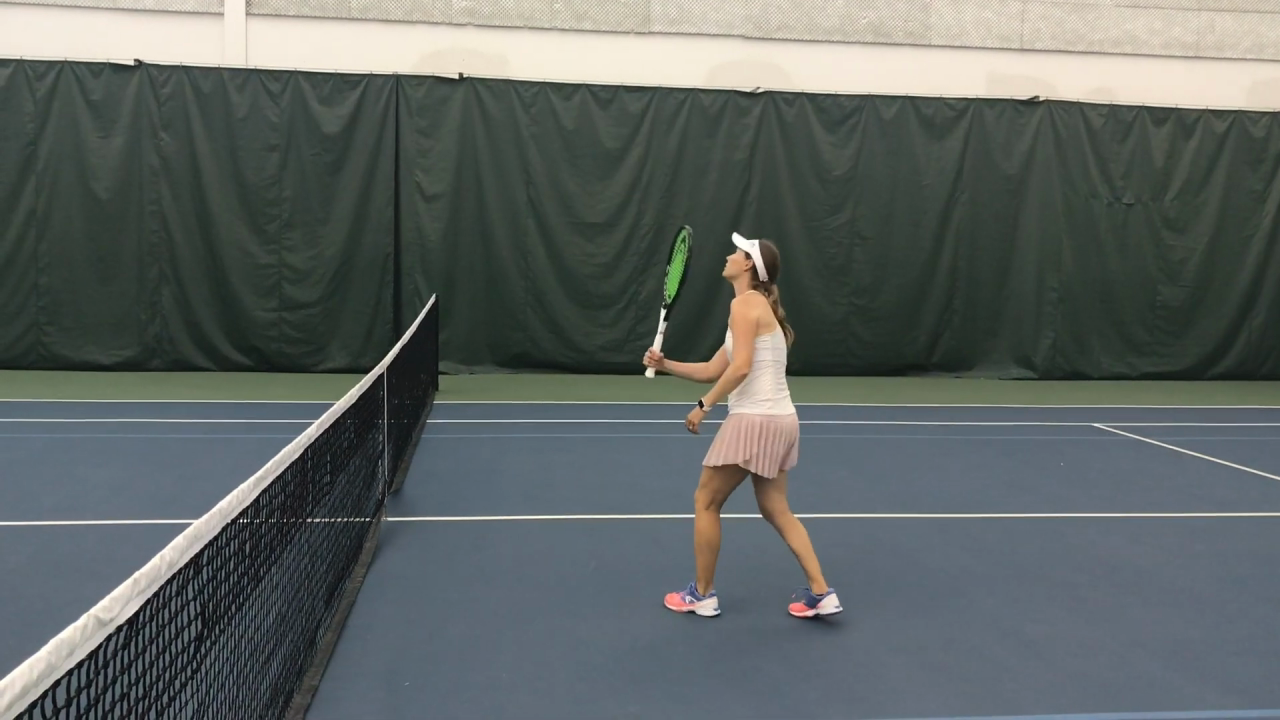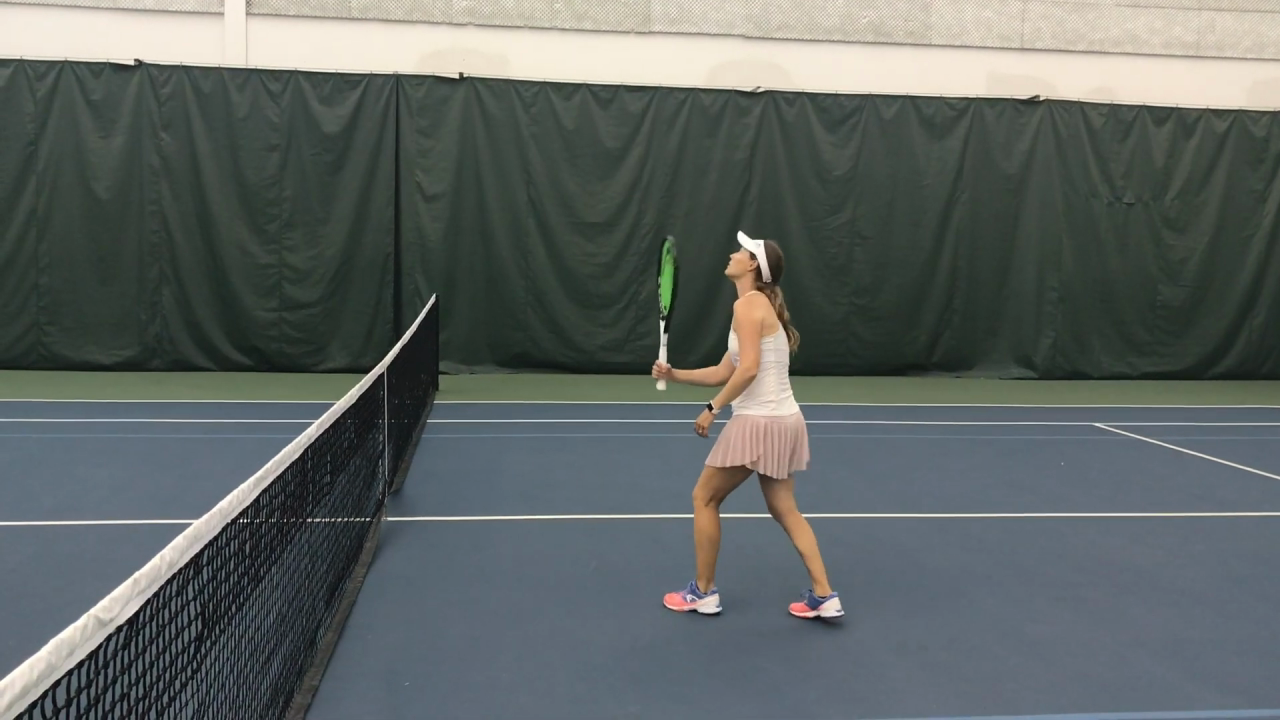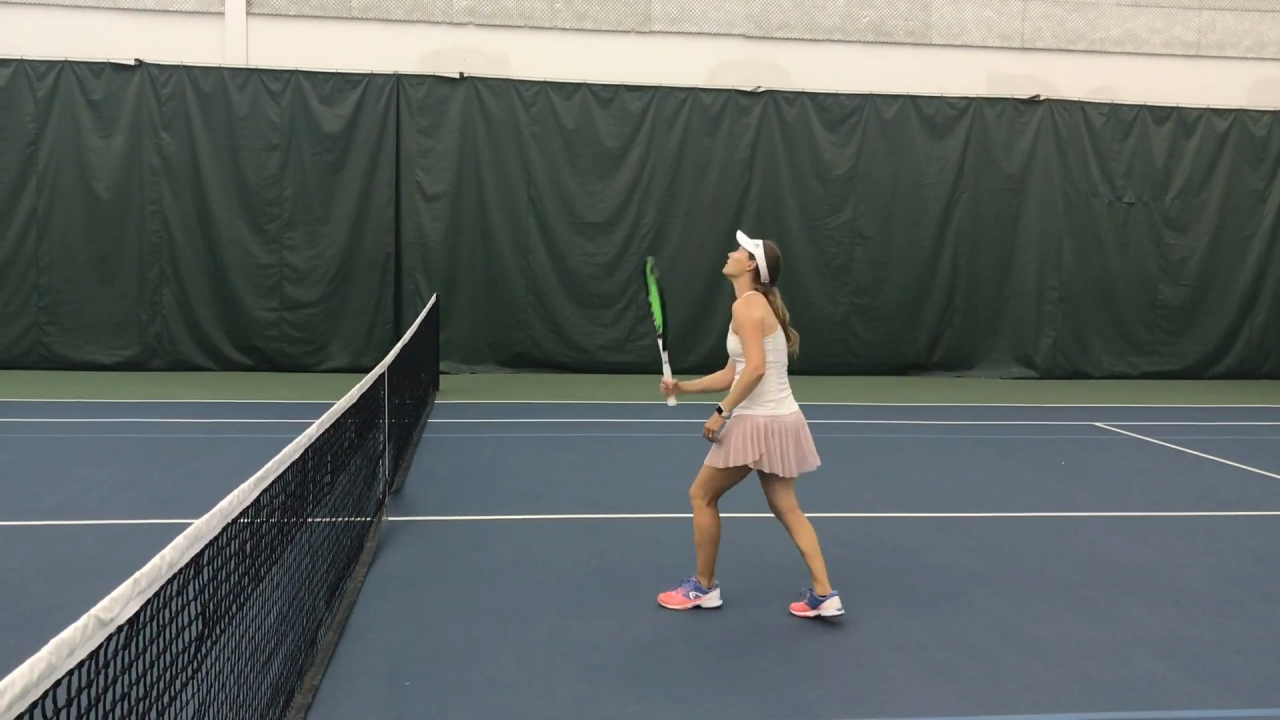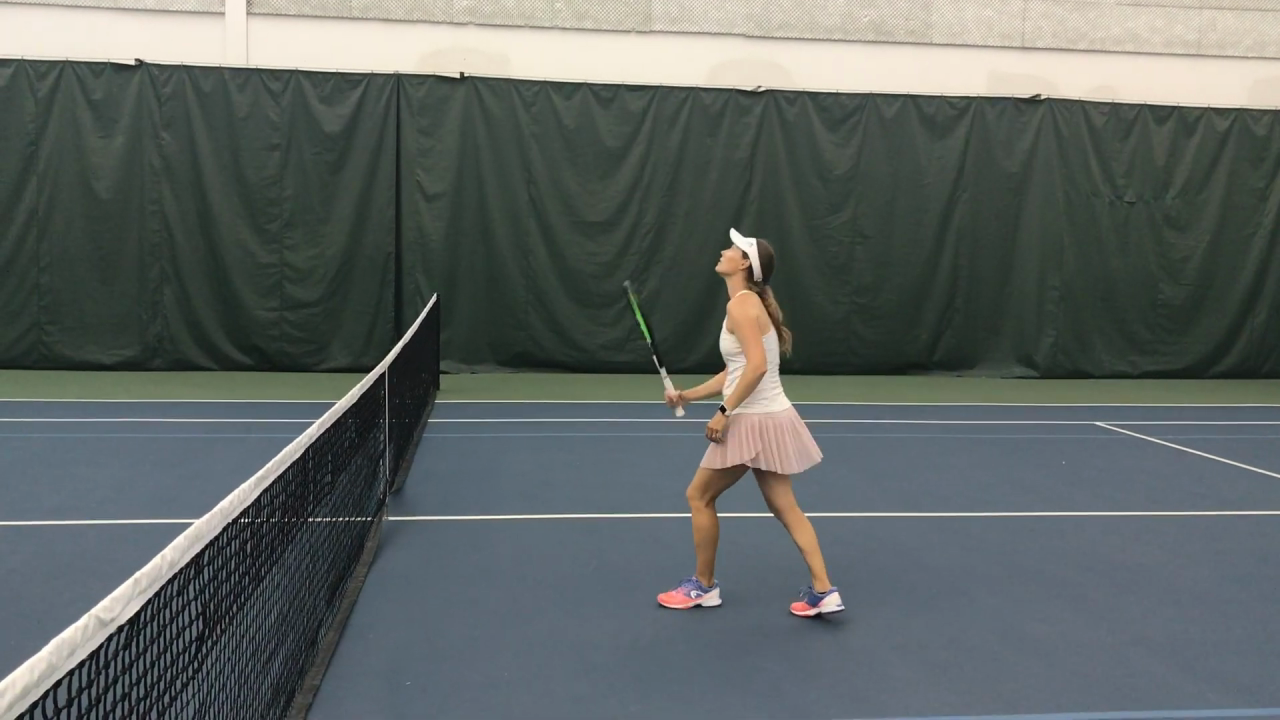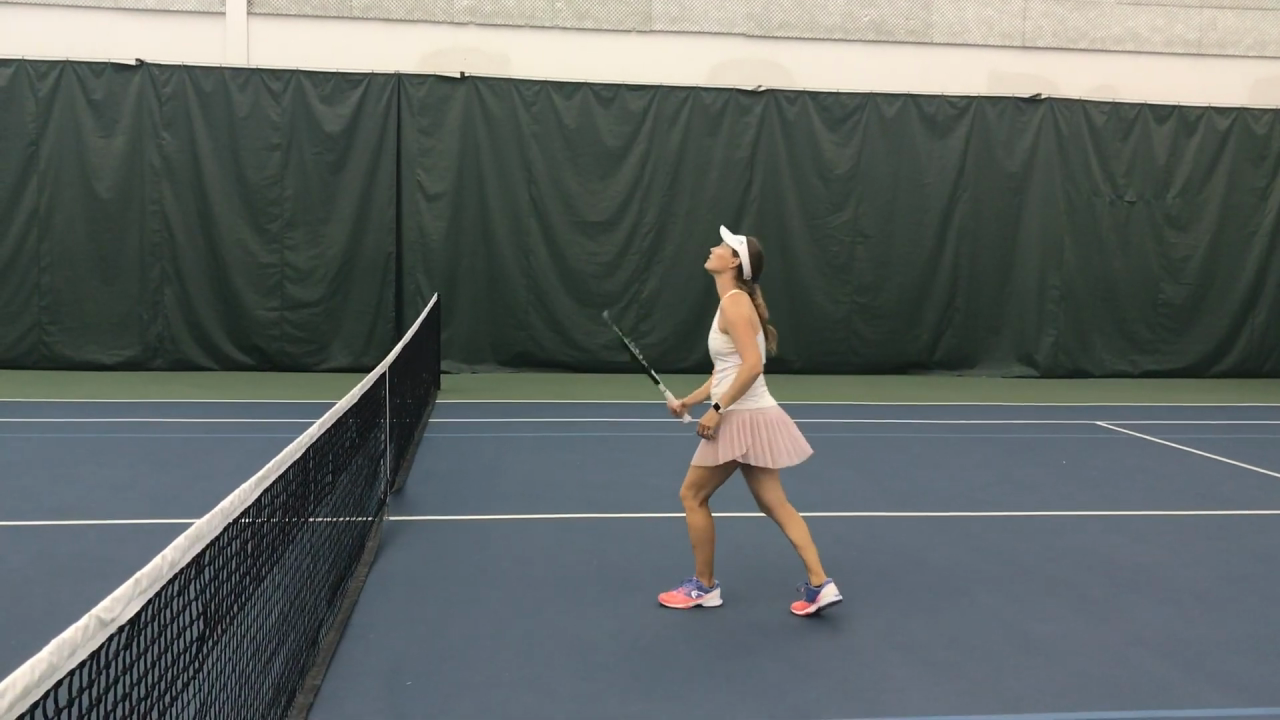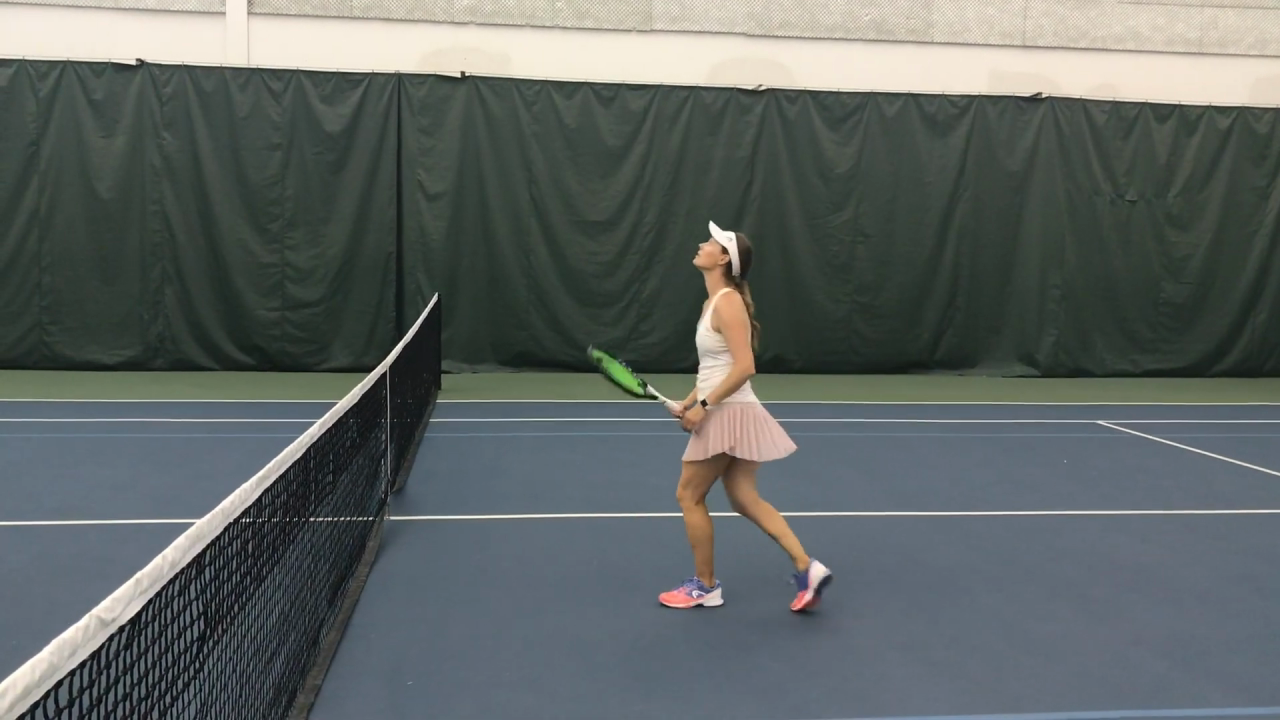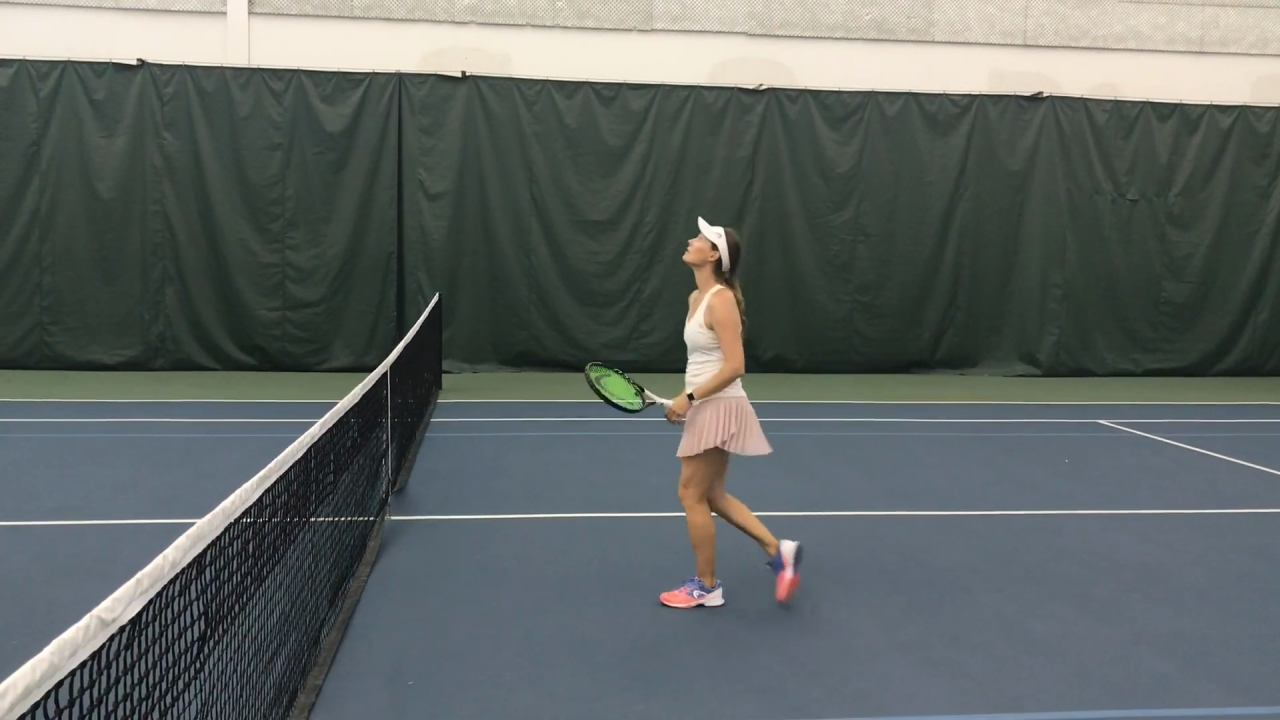
dt=0.1s
person 1, frame 1
left shoulder: (744, 302)
right shoulder: (760, 307)
left elbow: (741, 368)
right elbow: (713, 370)
left wrist: (702, 406)
right wrist: (666, 364)
left hip: (755, 422)
right hip: (779, 421)
left knee: (705, 503)
right knee: (776, 510)
left ankle: (702, 594)
right ankle: (821, 593)
person 1, frame 2
left shoulder: (748, 304)
right shoulder: (759, 306)
left elbow: (748, 369)
right elbow: (725, 372)
left wrist: (711, 409)
right wrist: (675, 373)
left hip: (758, 423)
right hip: (782, 421)
left knee: (704, 498)
right knee: (785, 510)
left ankle: (703, 591)
right ankle: (824, 596)
person 1, frame 3
left shoulder: (746, 304)
right shoulder: (758, 306)
left elbow: (756, 369)
right elbow: (732, 375)
left wrist: (721, 413)
right wrist: (682, 385)
left hip: (759, 423)
right hip: (782, 421)
left knee: (702, 496)
right knee: (786, 508)
left ankle: (704, 587)
right ankle: (824, 595)
person 1, frame 4
left shoulder: (744, 304)
right shoulder: (745, 305)
left elbow: (758, 367)
left wrist: (724, 413)
right wrist: (687, 395)
left hip: (753, 422)
right hip: (769, 418)
left knee: (699, 497)
right knee: (785, 506)
left ankle: (704, 586)
right ankle: (823, 591)
person 1, frame 5
left shoulder: (734, 303)
right shoulder: (733, 303)
left elbow: (752, 366)
left wrist: (716, 410)
right wrist: (689, 401)
left hip: (742, 419)
right hip: (753, 417)
left knee: (692, 496)
right knee: (774, 503)
left ankle: (705, 586)
right ankle: (820, 584)
person 1, frame 6
left shoulder: (728, 302)
right shoulder: (713, 302)
left elbow: (744, 369)
left wrist: (703, 406)
right wrist: (690, 400)
left hip: (727, 413)
right hip: (721, 412)
left knee: (689, 496)
right knee: (746, 500)
left ankle: (706, 586)
right ankle: (807, 568)
person 1, frame 7
left shoulder: (720, 299)
right shoulder: (697, 297)
left elbow: (734, 366)
left wrist: (689, 399)
right wrist: (687, 397)
left hip: (717, 408)
right hip: (709, 408)
left knee: (692, 496)
right knee: (712, 496)
left ankle: (707, 586)
right ankle: (778, 550)
